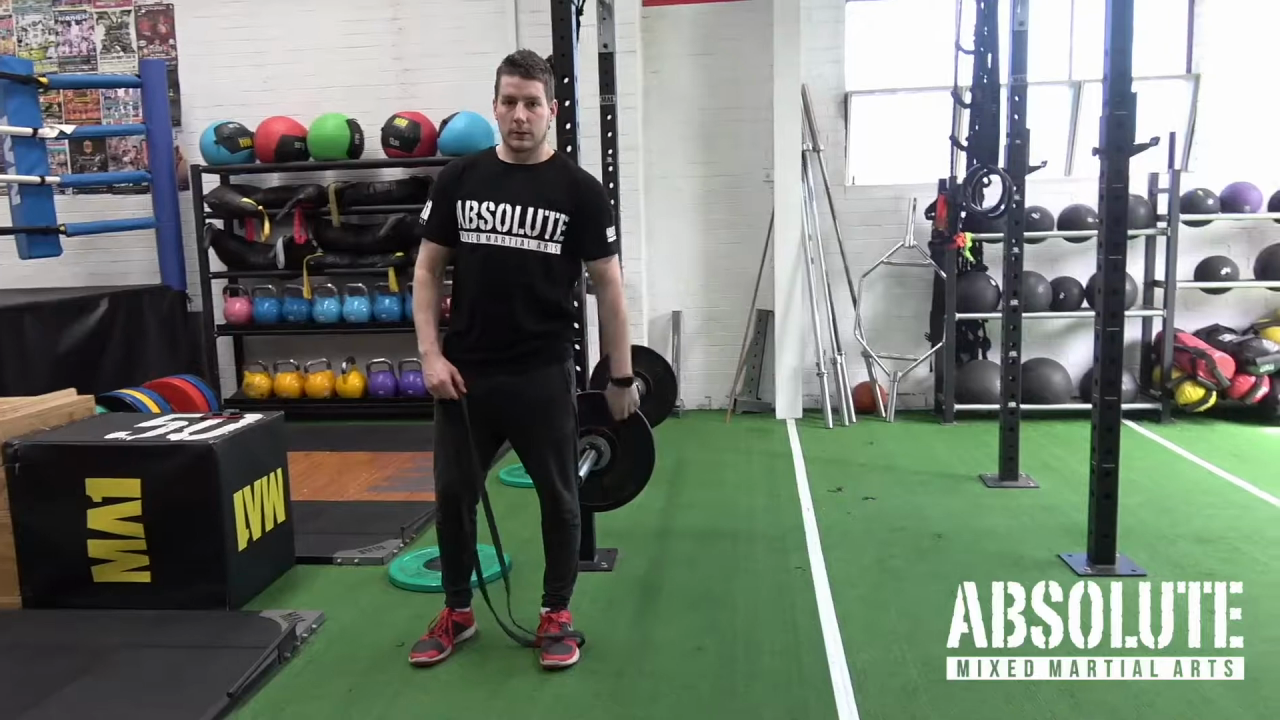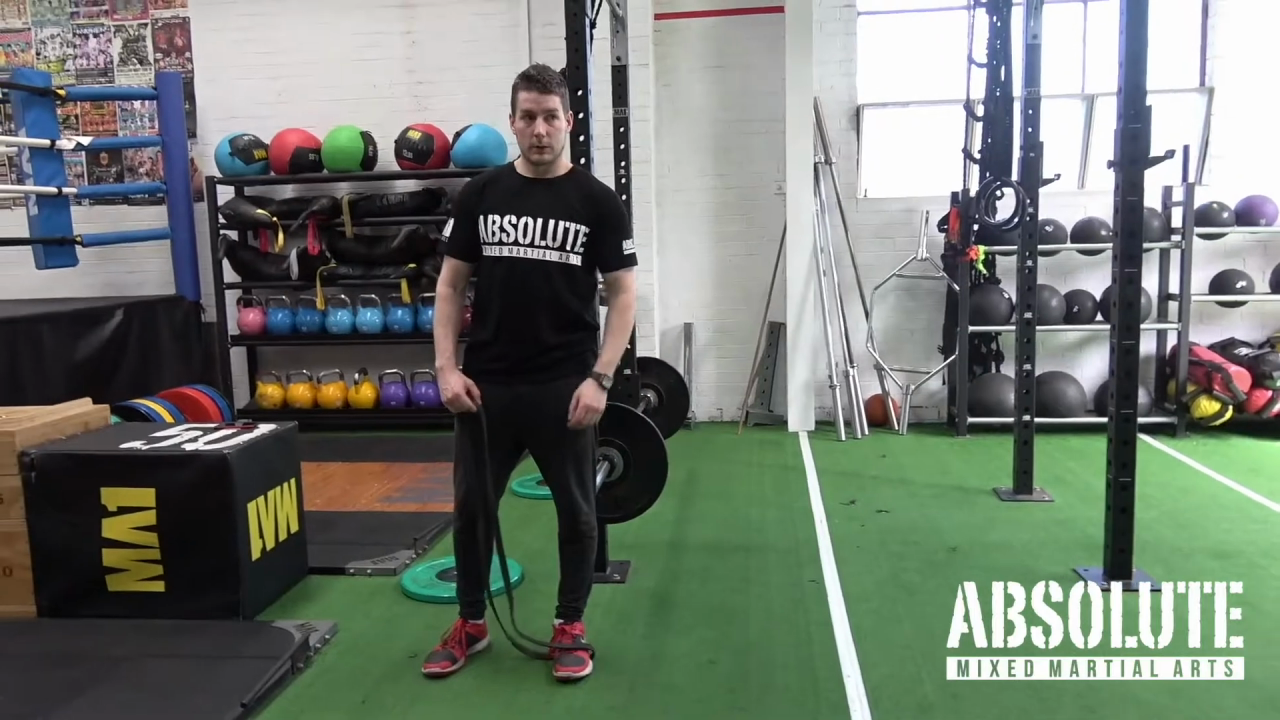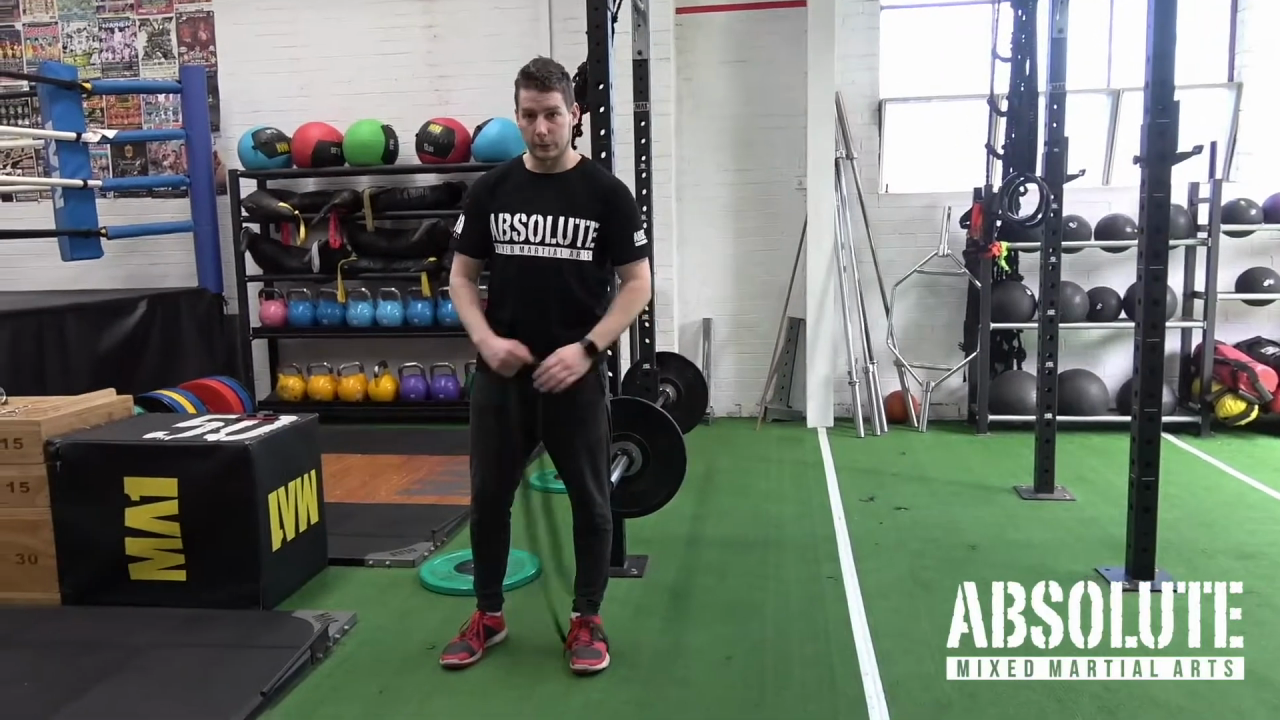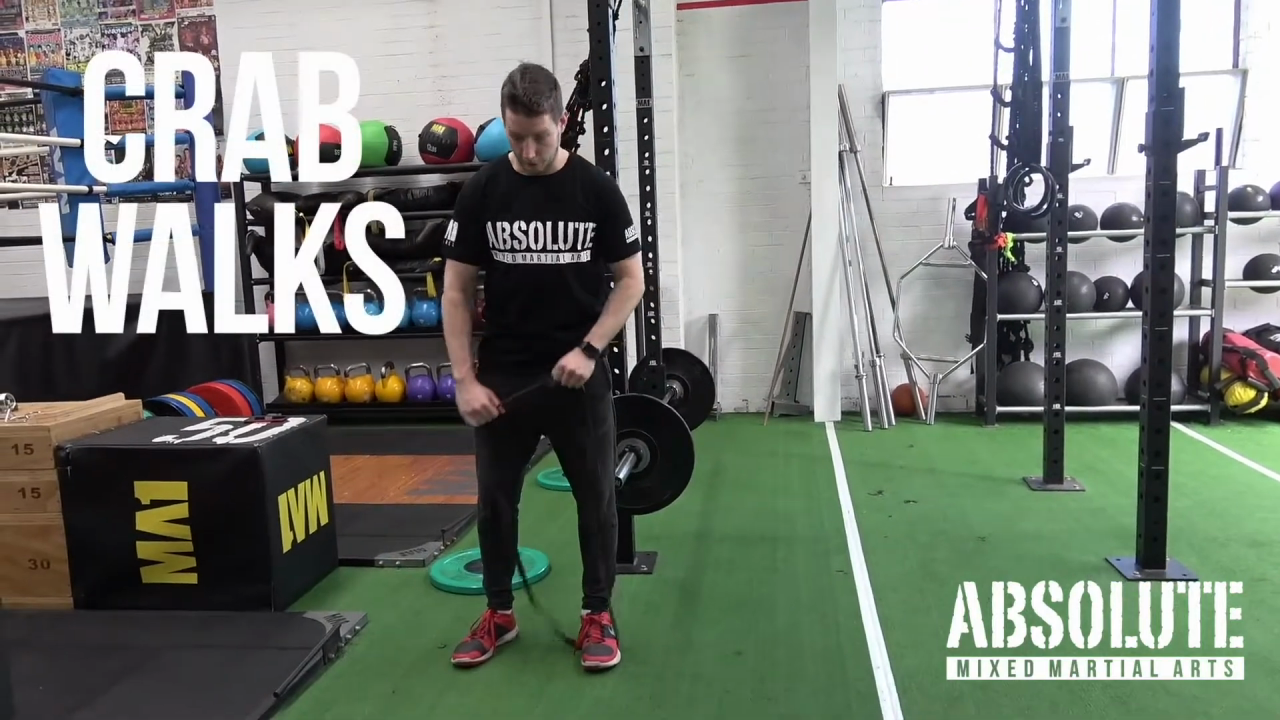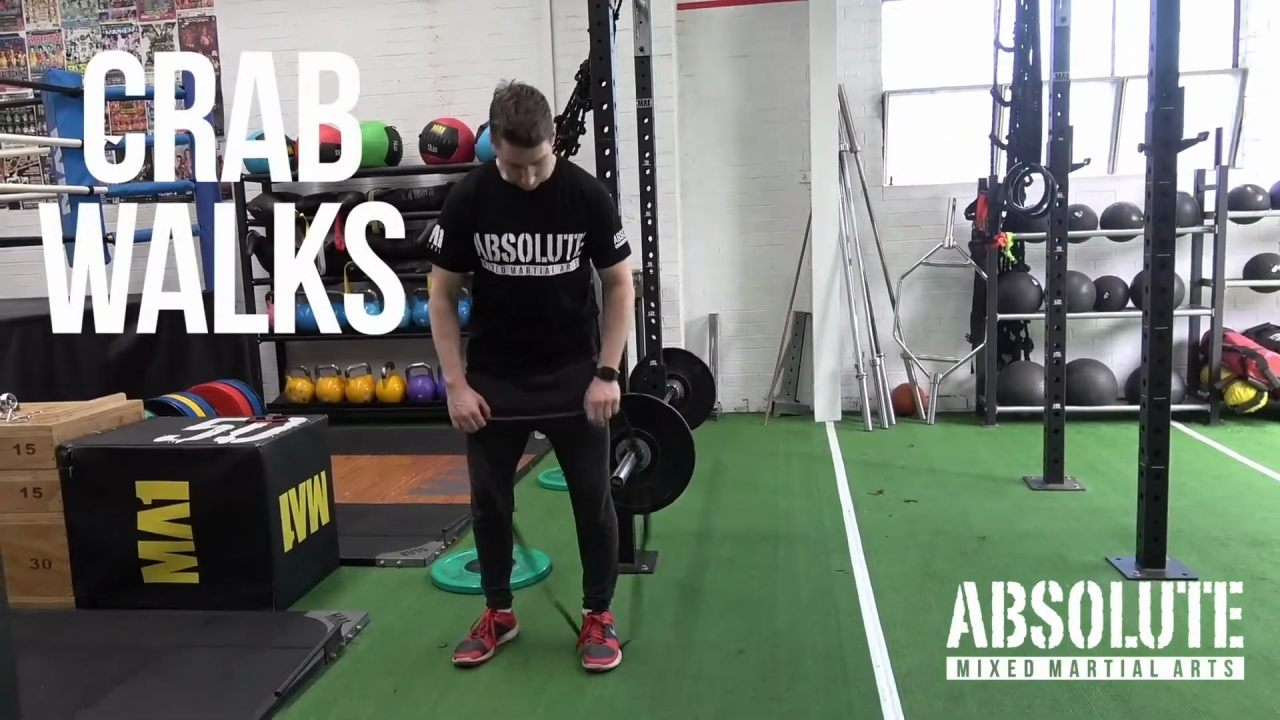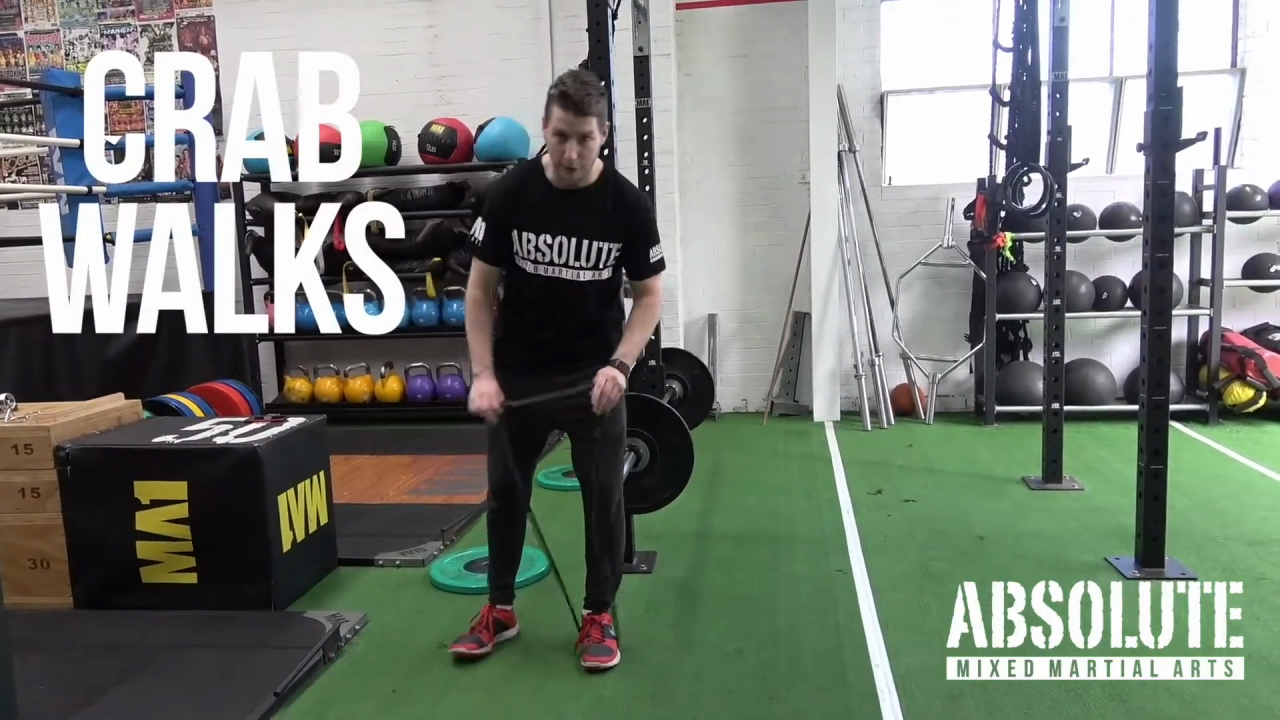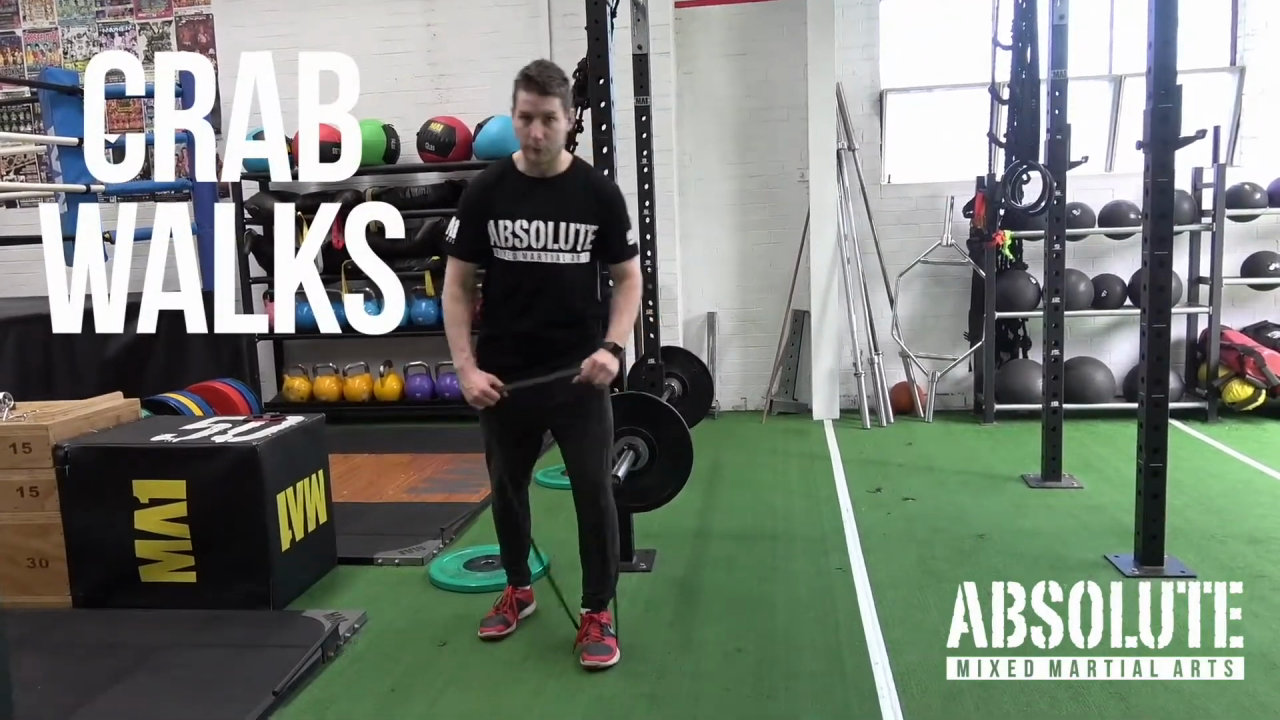
dt=0.7s
person 1, frame 1
left shoulder: (578, 189)
right shoulder: (458, 179)
left elbow: (608, 283)
right elbow: (428, 269)
left wrist: (621, 375)
right wrist: (431, 353)
left hip: (543, 376)
right hip: (467, 373)
left knee: (558, 498)
right knee: (453, 495)
left ankle: (555, 614)
right ankle: (456, 613)
person 1, frame 2
left shoulder: (597, 201)
right shoulder: (480, 194)
left elbow: (623, 292)
right elbow: (450, 285)
left wrist: (599, 378)
right wrist: (446, 366)
left hip: (563, 387)
right hip: (486, 384)
left knee: (576, 509)
right knee: (472, 506)
left ankle: (570, 624)
right ankle: (471, 624)
person 1, frame 3
left shoulder: (605, 193)
right shoulder: (490, 190)
left elbow: (637, 283)
right elbow: (462, 276)
left wrist: (587, 349)
right wrist: (485, 339)
left hip: (575, 379)
right hip: (500, 377)
left knee: (589, 502)
right knee: (488, 499)
left ankle: (586, 618)
right ankle: (487, 616)
person 1, frame 4
left shoulder: (596, 189)
right shoulder: (481, 192)
left elbow: (630, 278)
right elbow: (456, 289)
left wrist: (589, 348)
right wrist: (464, 378)
left hip: (578, 375)
right hip: (501, 379)
left knee: (595, 500)
right knee: (495, 499)
left ankle: (597, 615)
right ankle: (499, 614)
person 1, frame 5
left shoulder: (587, 195)
right shoulder: (468, 199)
left elbow: (619, 284)
right elbow: (442, 294)
left wrist: (607, 373)
right wrist: (456, 383)
left hip: (573, 374)
right hip: (494, 378)
left knee: (592, 498)
right knee: (489, 499)
left ankle: (598, 615)
right ankle: (498, 613)
person 1, frame 6
left shoulder: (627, 203)
right shoulder: (510, 193)
left elbow: (650, 292)
right elbow: (482, 288)
left wrist: (619, 365)
right wrist: (483, 373)
left hip: (594, 376)
right hip: (519, 374)
left knee: (603, 498)
right knee: (506, 492)
left ankle: (598, 616)
right ankle: (499, 609)
person 1, frame 7
left shoulder: (599, 193)
right shoulder: (485, 192)
left elbow: (627, 278)
right elbow: (457, 285)
left wrist: (612, 347)
right wrist: (465, 366)
left hip: (578, 374)
right hip: (503, 375)
left knee: (594, 492)
right knee: (507, 486)
left ankle: (597, 613)
right ankle: (518, 589)
